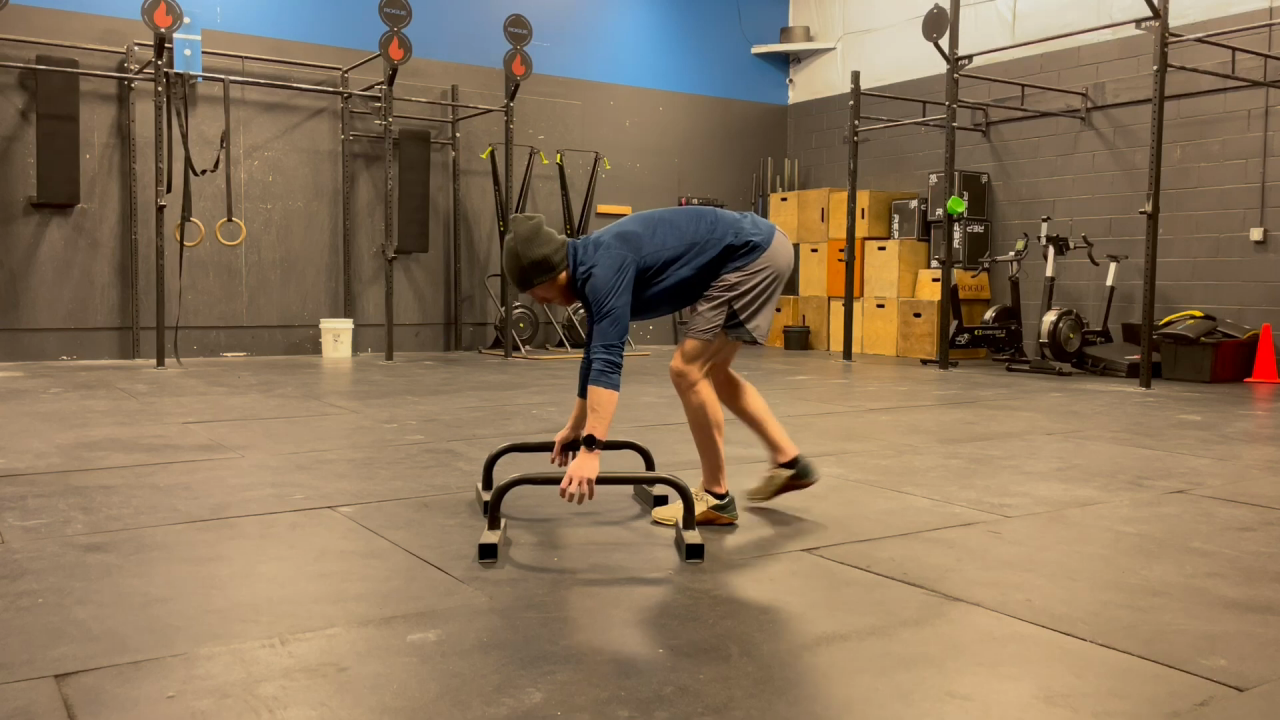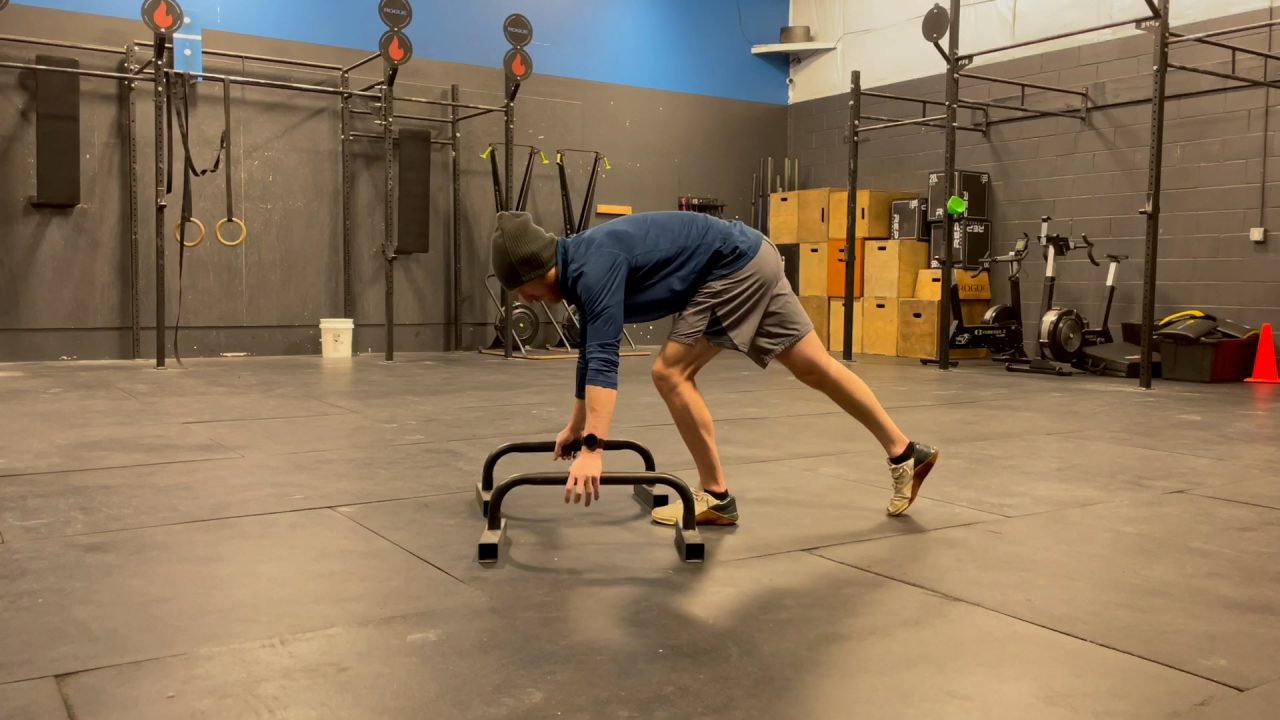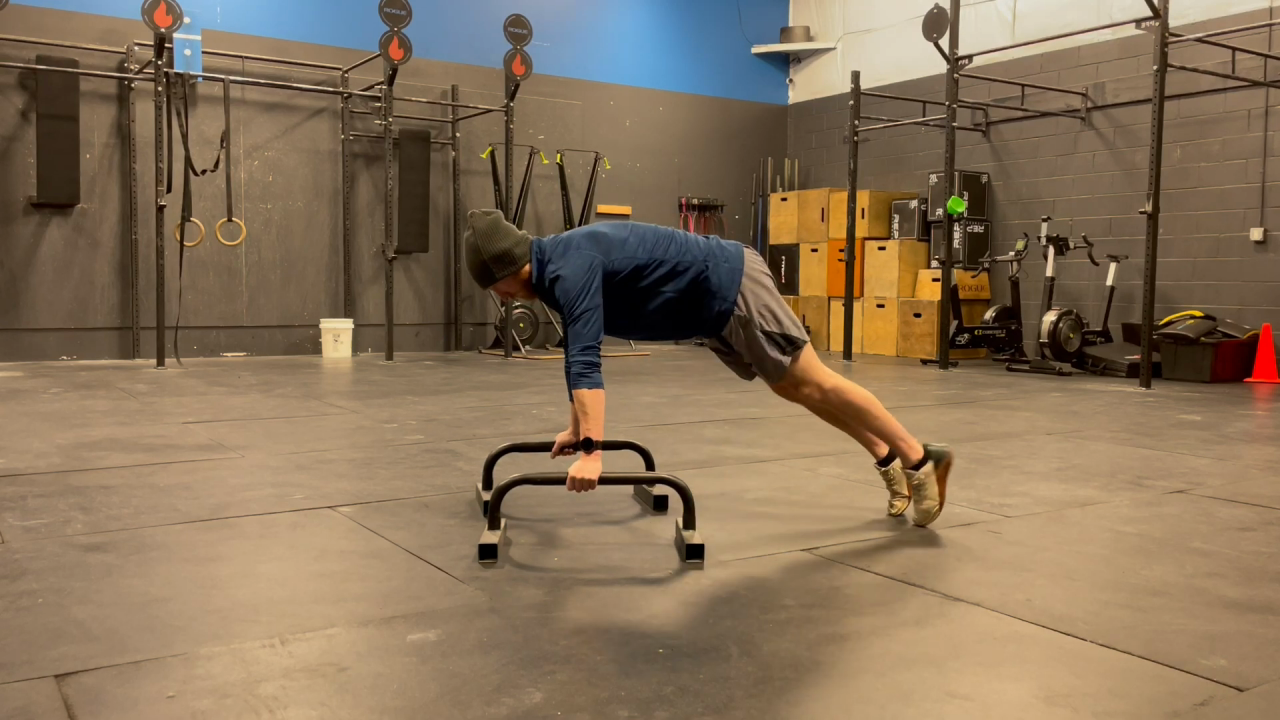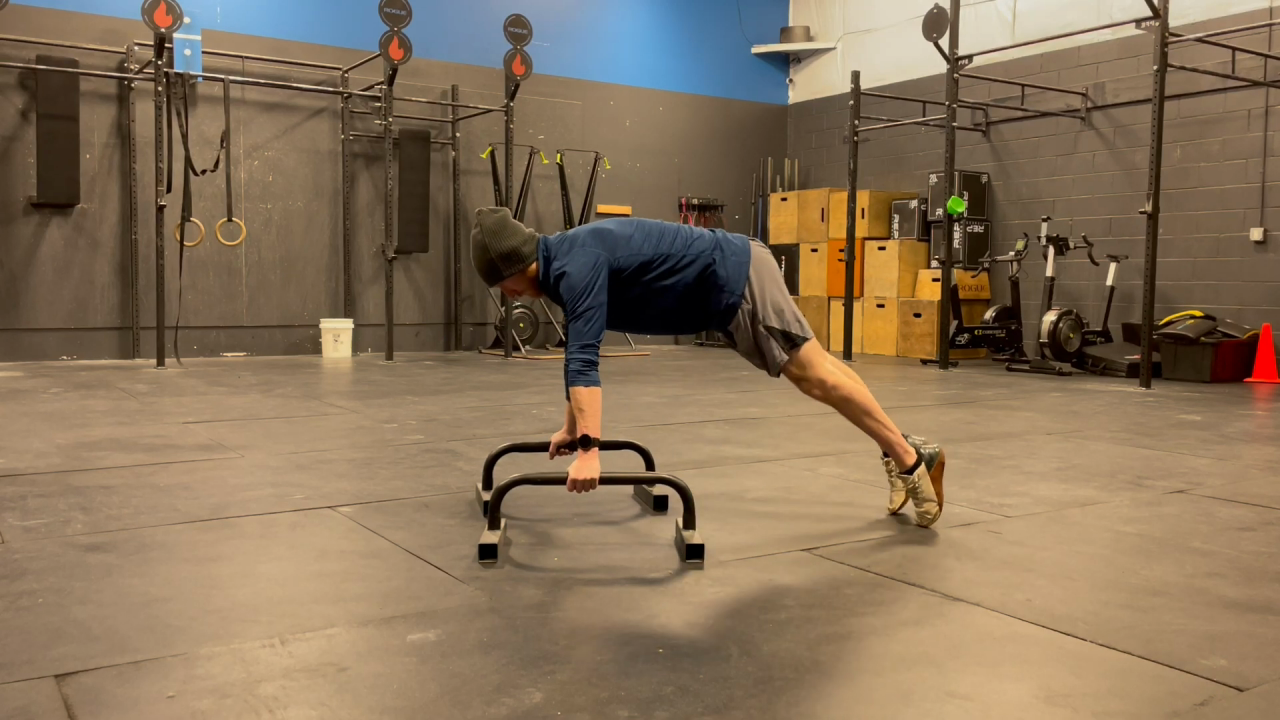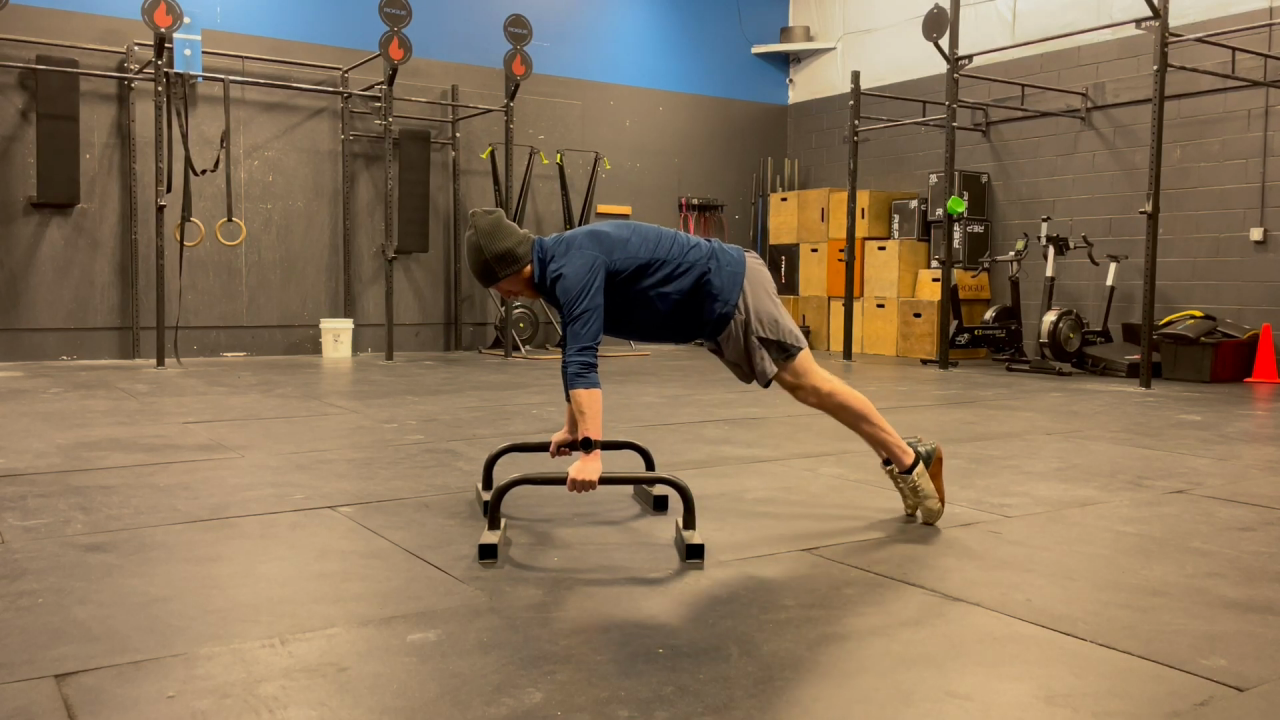
dt=0.7s
person 1, frame 1
left shoulder: (603, 269)
right shoulder: (592, 266)
left elbow: (608, 359)
right elbow: (597, 351)
left wrist: (590, 450)
right wrist: (576, 425)
left hip: (753, 254)
right hip: (761, 253)
left knee: (689, 370)
right knee: (711, 372)
left ankle: (717, 497)
right ankle: (788, 462)
person 1, frame 2
left shoulder: (594, 268)
right shoulder: (582, 269)
left elbow: (604, 360)
right elbow: (591, 352)
left wrist: (592, 450)
right wrist: (576, 427)
left hip: (739, 263)
right hip: (753, 262)
left knee: (670, 372)
right knee: (815, 368)
left ankle: (716, 496)
right ankle: (906, 454)
person 1, frame 3
left shoulder: (570, 269)
right shoulder: (560, 268)
left elbow: (587, 361)
right elbow: (577, 355)
left wrist: (591, 452)
right wrist: (575, 429)
left hip: (728, 284)
right hip: (721, 293)
left knee: (813, 382)
right knee: (799, 385)
left ankle: (918, 457)
right ankle: (886, 457)
person 1, frame 4
left shoulder: (577, 265)
right shoulder: (565, 264)
left elbow: (584, 358)
right elbow: (578, 351)
left wrist: (589, 452)
right wrist: (572, 427)
left hip: (735, 276)
right hip: (728, 285)
left knee: (815, 376)
right knee: (813, 364)
left ankle: (912, 461)
right ankle: (897, 451)
person 1, frame 5
left shoulder: (572, 268)
right shoulder: (561, 265)
left elbow: (583, 360)
right elbow: (576, 354)
left wrist: (590, 452)
right wrist: (572, 427)
left hip: (729, 289)
right hip: (720, 302)
left knee: (811, 384)
right knee: (805, 382)
left ankle: (910, 459)
right ankle: (898, 454)
